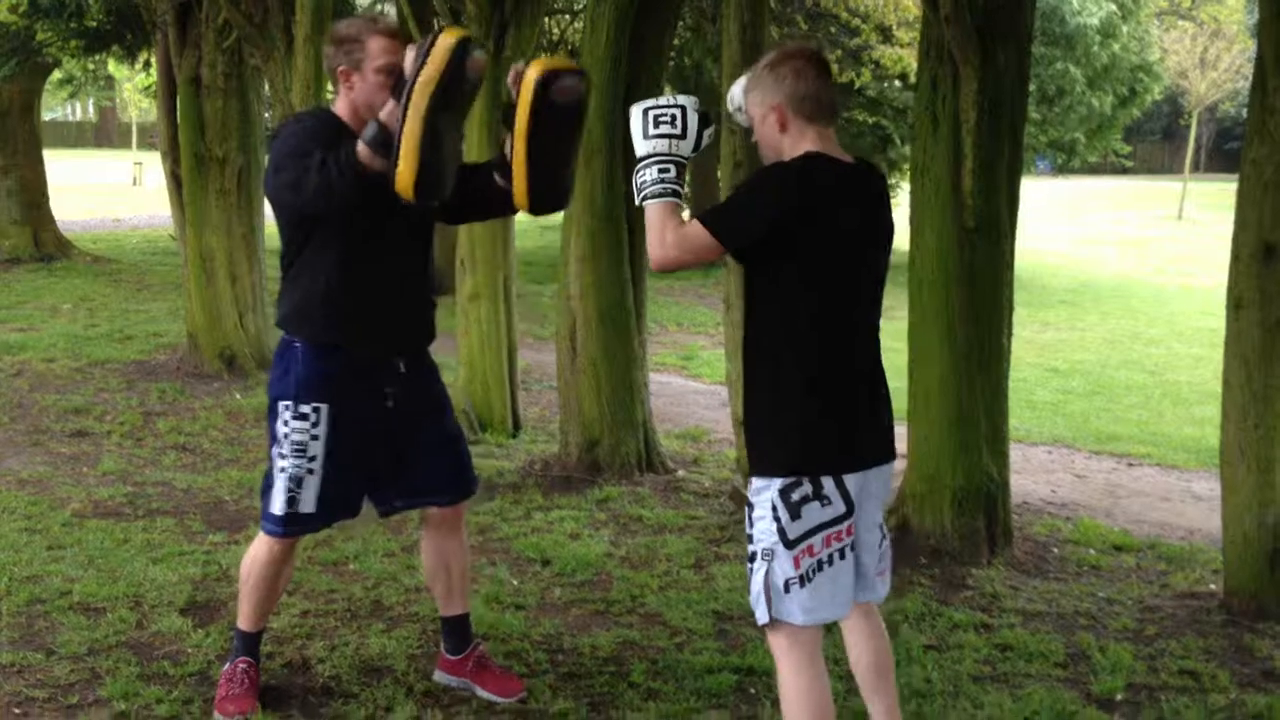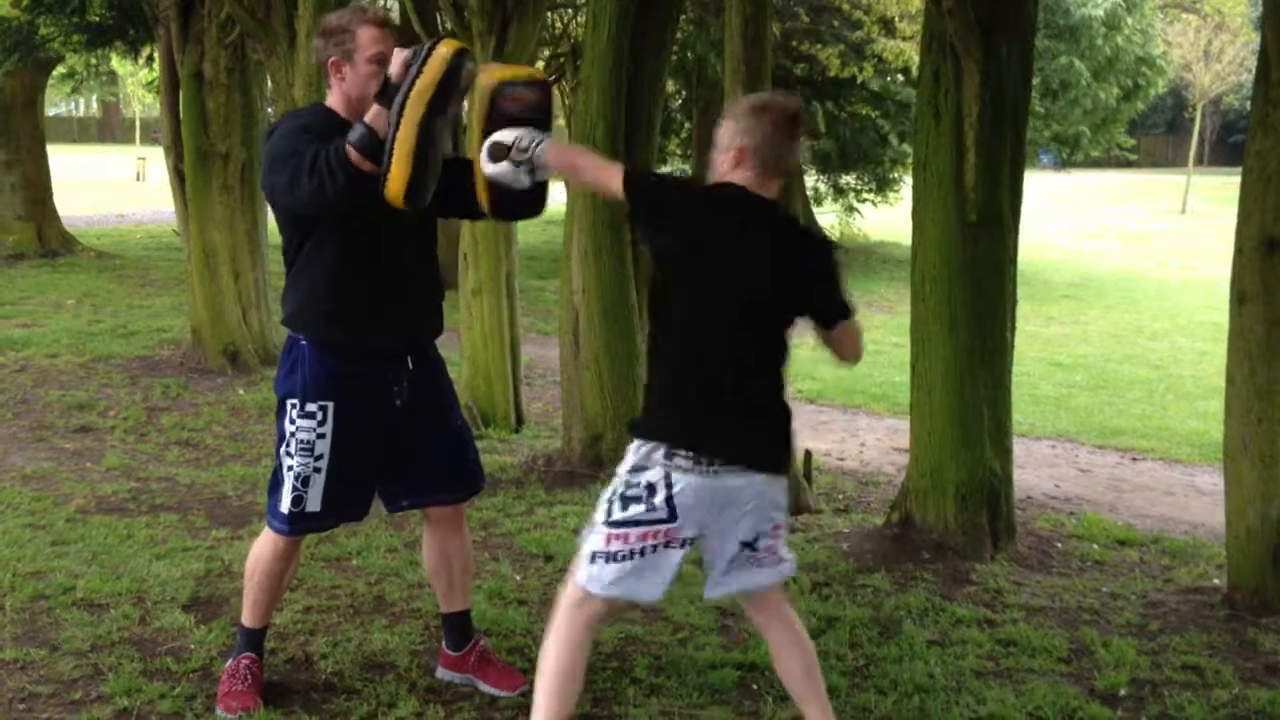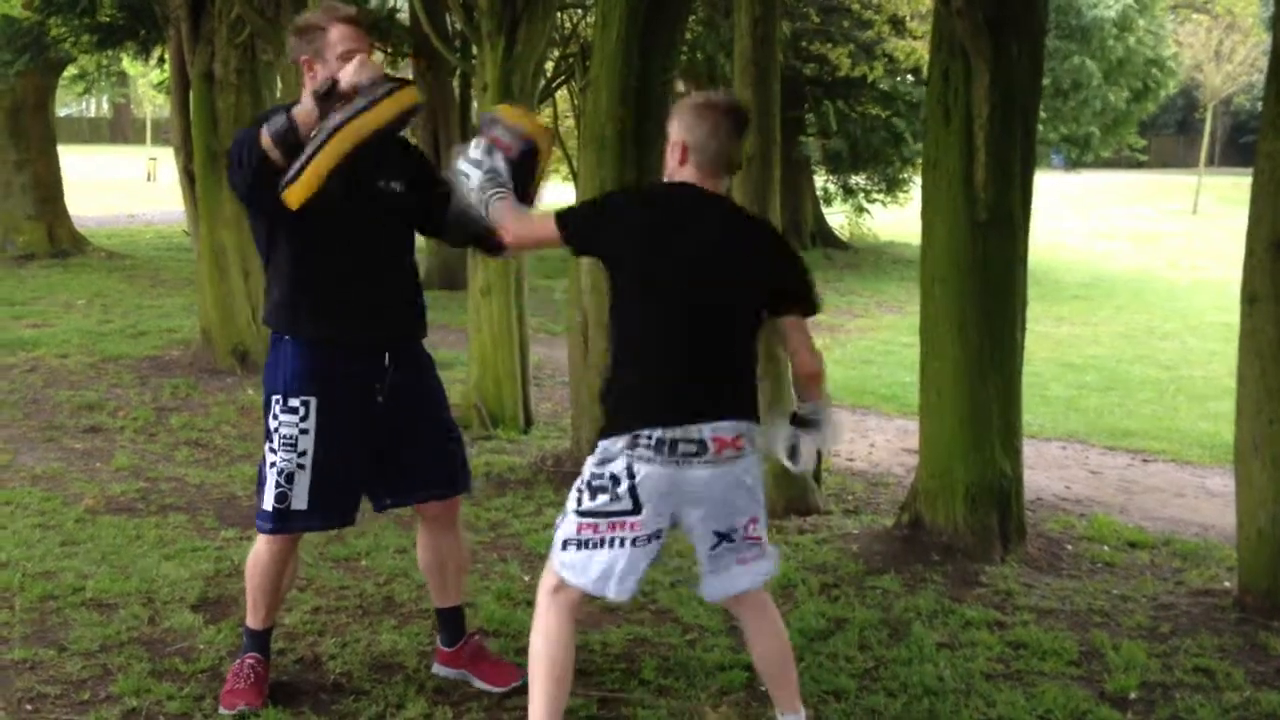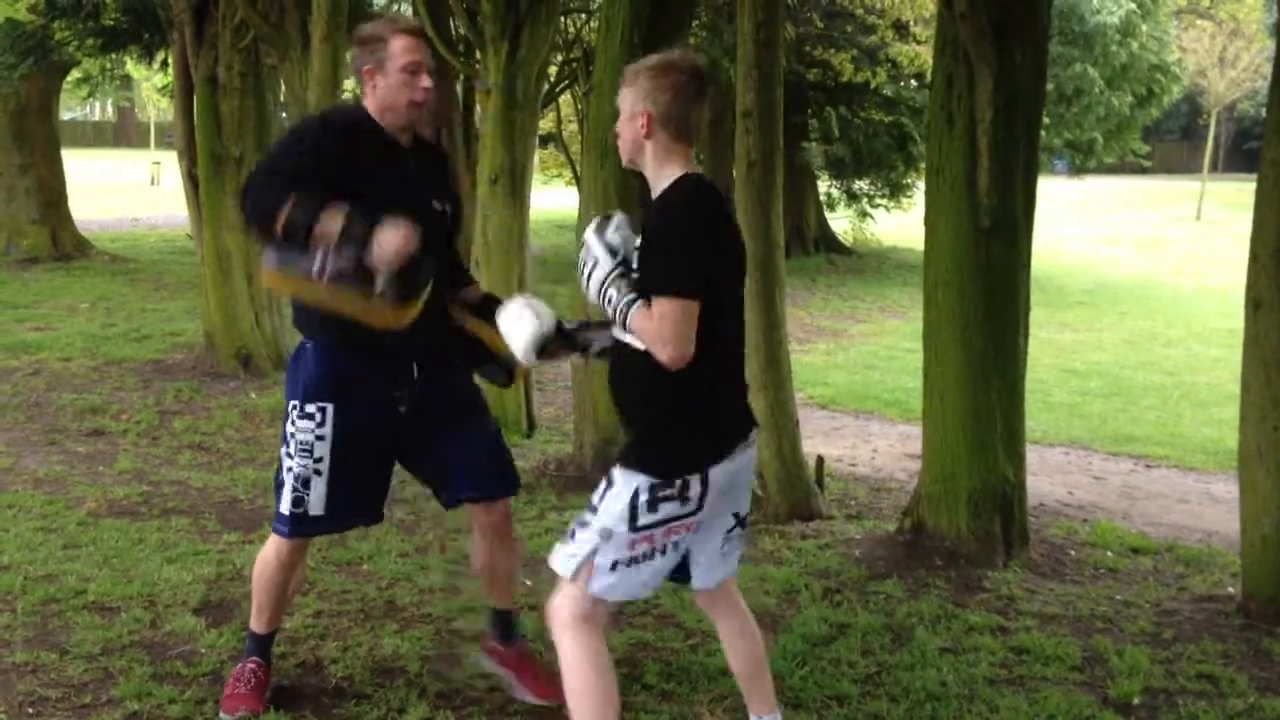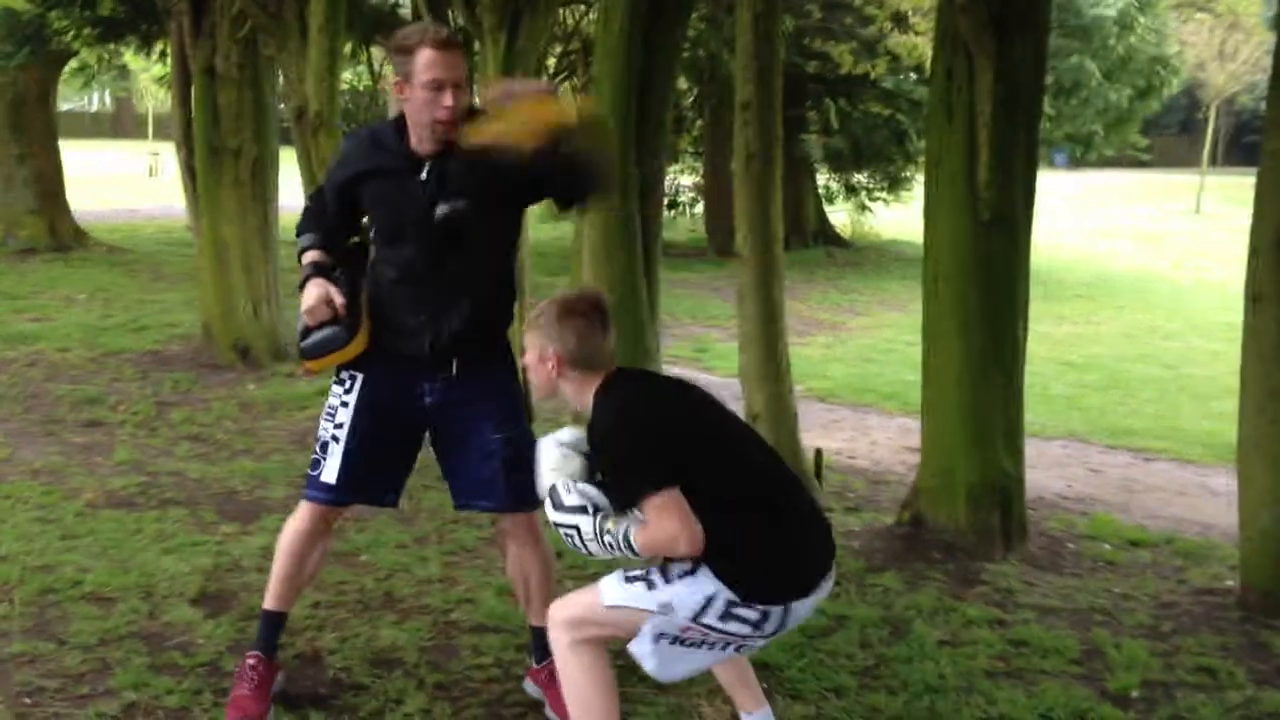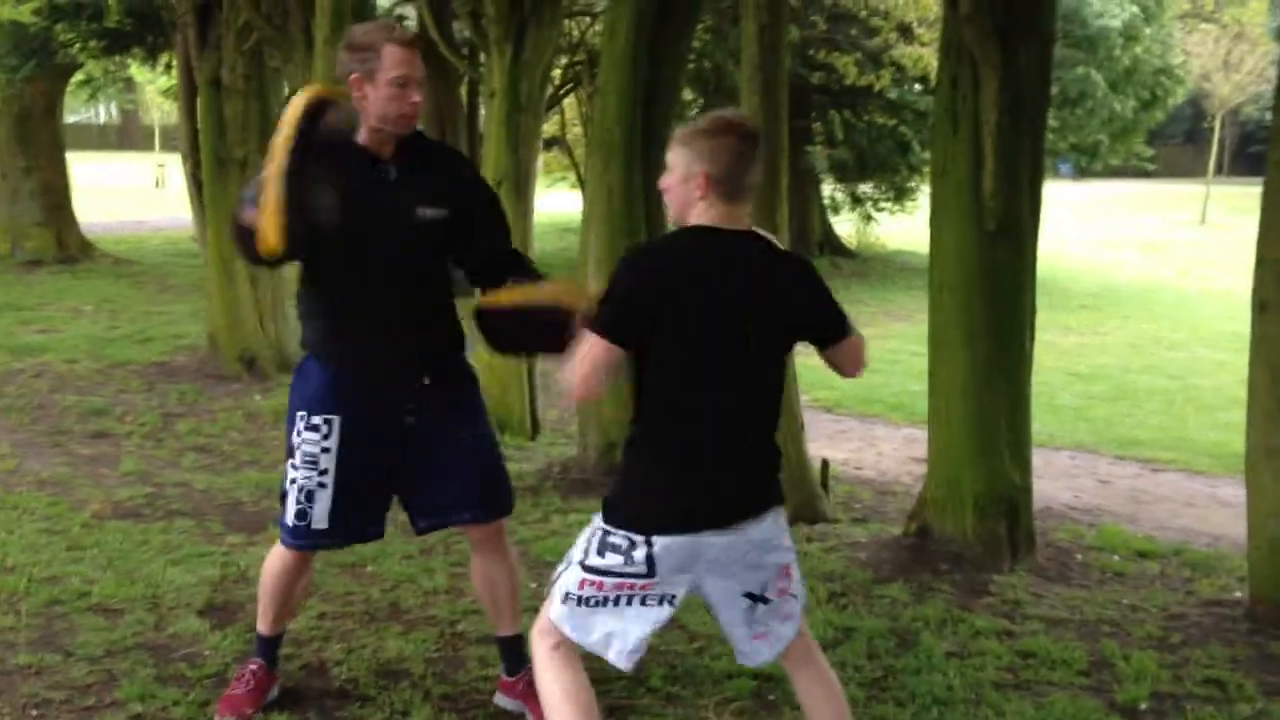
dt=0.5s
person 1, frame 1
right shoulder: (302, 142)
left elbow: (488, 193)
right elbow: (339, 189)
right wrist: (402, 107)
left hip: (404, 363)
right hip: (322, 366)
left knee: (446, 504)
right knee: (285, 525)
left ankle: (458, 654)
right ankle: (242, 663)
person 1, frame 2
right shoulder: (297, 139)
left elbow: (477, 193)
right elbow: (324, 190)
right wrist: (391, 107)
left hip: (410, 358)
right hip: (328, 362)
left knee: (447, 502)
right knee: (290, 521)
left ankle: (461, 650)
right ankle: (246, 657)
person 1, frame 3
left shoulder: (389, 150)
right shoulder: (276, 135)
left elbow: (455, 217)
right elbow: (249, 171)
right wrist: (329, 99)
left hip: (398, 357)
right hip: (312, 361)
left knee: (438, 502)
right knee: (282, 523)
left ankle: (454, 644)
right ankle: (253, 657)
person 1, frame 4
left shoulder: (432, 162)
right shoulder: (328, 137)
right elbow: (262, 201)
left wrist: (492, 313)
right wrist: (363, 232)
left hip: (429, 366)
right hip: (338, 366)
left knee: (493, 504)
right knee: (296, 529)
left ankle: (508, 640)
right ankle: (255, 661)
person 1, frame 5
left shoulder: (491, 153)
right shoulder: (371, 151)
left elbow: (568, 177)
right elbow: (323, 220)
right wrist: (316, 277)
left hip: (474, 369)
right hip: (387, 361)
left knee: (518, 515)
right knee: (320, 506)
right ankle: (263, 657)
person 1, frame 6
left shoulder: (444, 169)
left elbow: (496, 263)
right elbow: (257, 243)
left hip: (436, 380)
right hip: (342, 382)
left knee: (487, 527)
right knee: (301, 537)
person 2, frame 1
left shoulder: (785, 189)
right shoulder: (868, 186)
left elbow: (666, 252)
left wrist: (658, 162)
right wrist: (761, 108)
left hip: (801, 453)
right hip: (864, 443)
left knee: (792, 631)
right knee: (858, 606)
person 2, frame 2
left shoulder: (687, 203)
right shoulder: (806, 247)
left elbow: (587, 168)
right elbow: (848, 348)
left wrist: (528, 149)
left hip: (675, 456)
right hip: (758, 461)
left knee: (577, 606)
right knee: (768, 602)
person 2, frame 3
left shoulder: (631, 210)
right shoulder: (764, 242)
left elbow: (516, 233)
right elbow: (806, 361)
left wrist: (485, 185)
right wrist: (809, 415)
left hip: (641, 449)
right hip: (728, 445)
left knee: (558, 596)
right knee: (749, 595)
person 2, frame 4
left shoulder: (680, 214)
right shoulder: (699, 204)
left elbow: (671, 345)
left wrist: (612, 281)
left hip: (674, 461)
right hip: (722, 447)
left knee: (573, 610)
right knee: (718, 594)
person 2, frame 5
left shoulder: (617, 423)
right shoulder: (642, 392)
left elbow: (682, 537)
left wrist: (599, 531)
right wrist: (600, 497)
left hip: (764, 583)
right hip: (804, 558)
left knee: (569, 622)
person 2, frame 6
left shoulder: (648, 268)
right shoulder: (788, 273)
left elbow: (582, 385)
right elbow: (851, 361)
left wrist: (615, 335)
left hip: (651, 517)
right hip: (752, 514)
left knee: (552, 639)
right knee: (797, 649)
